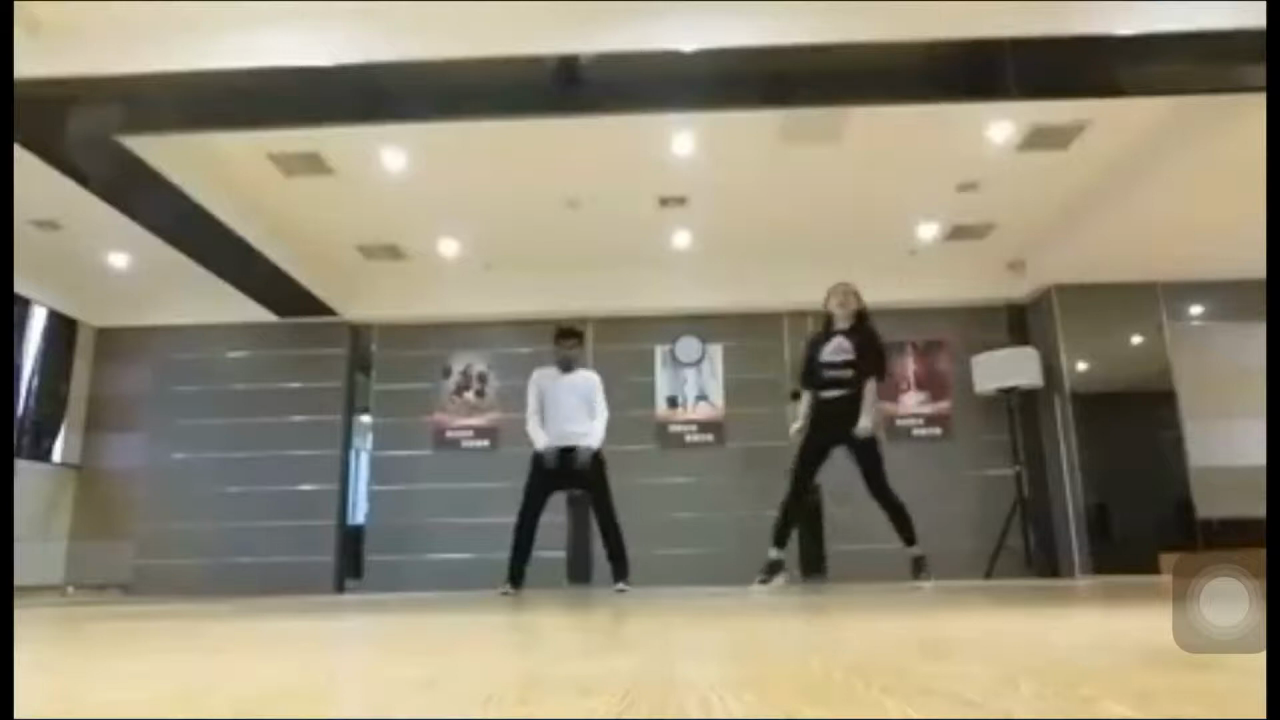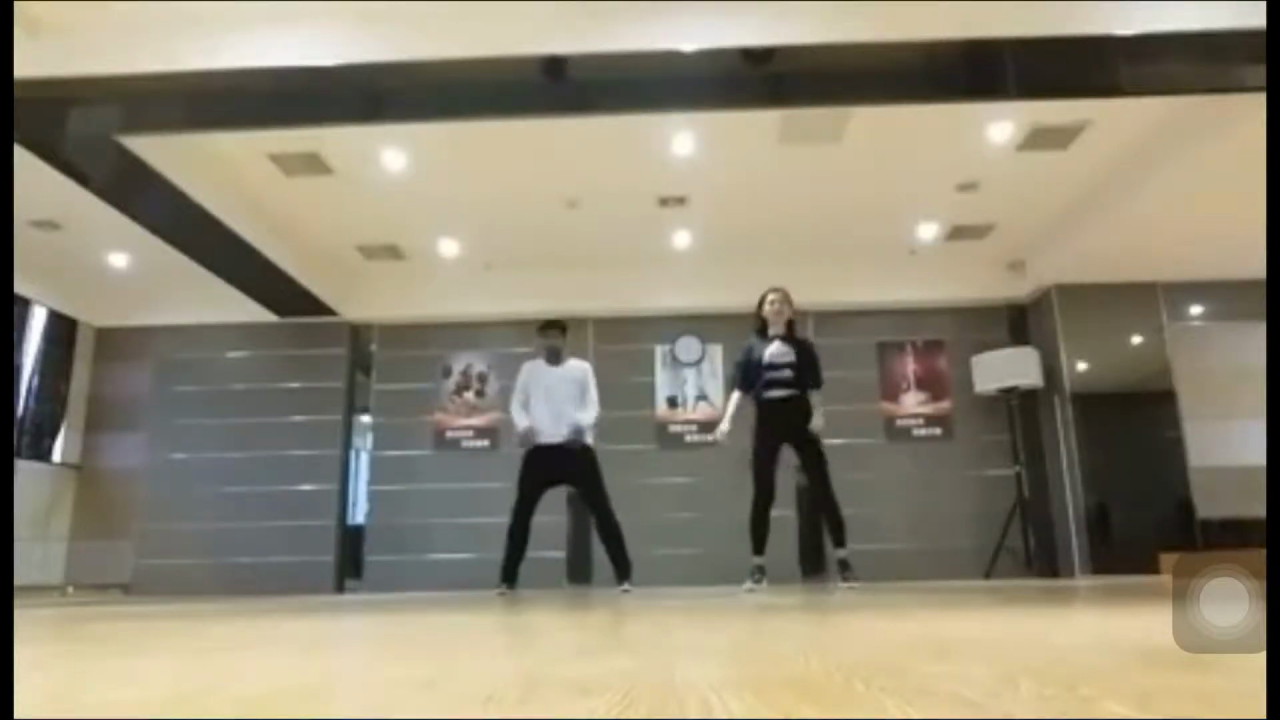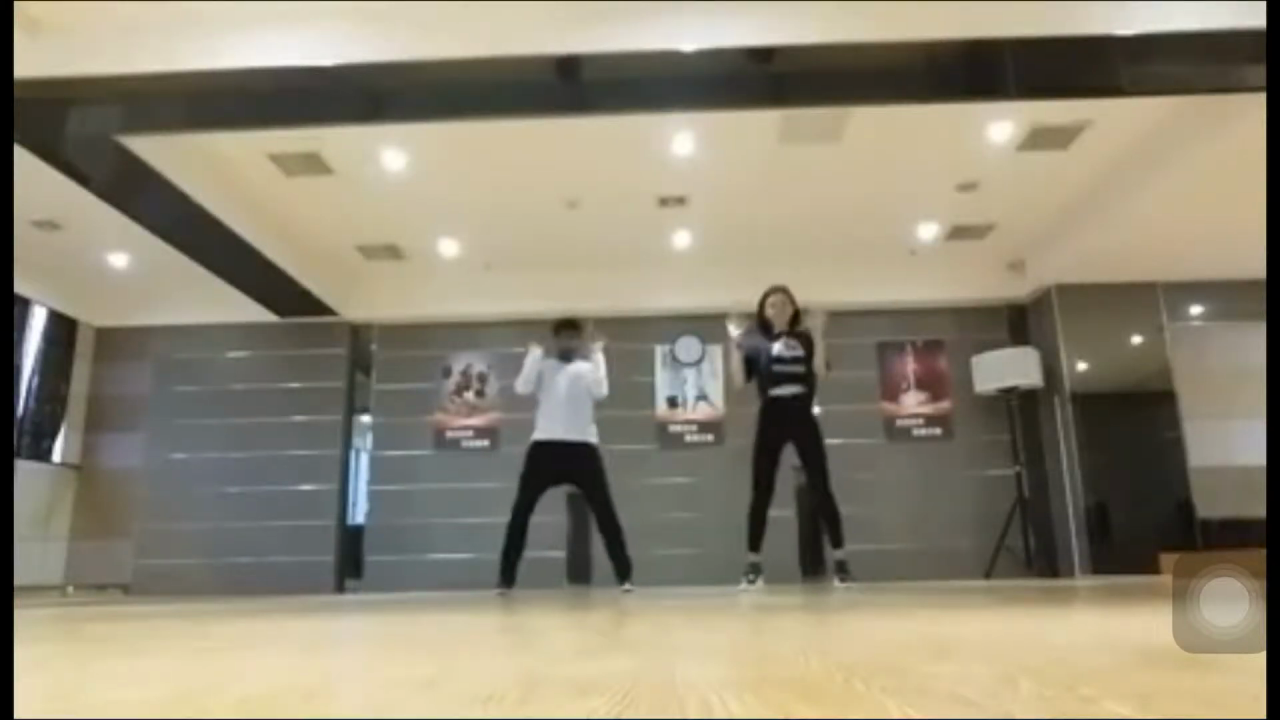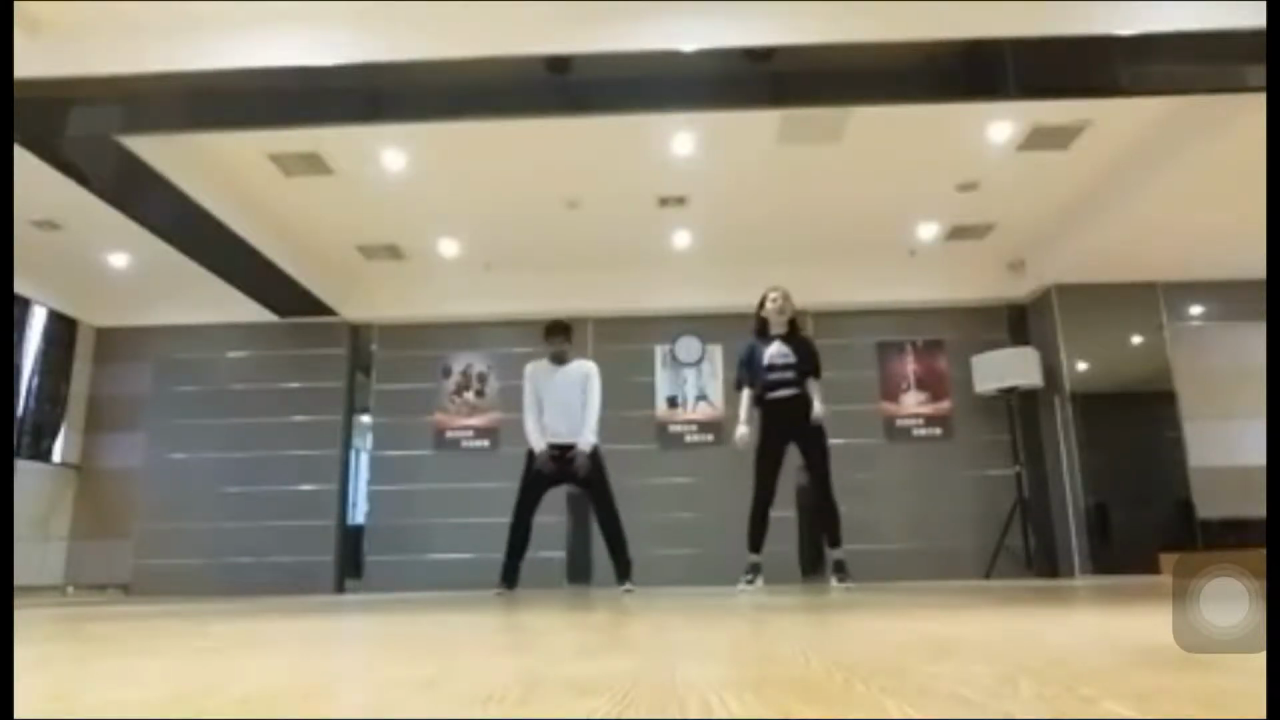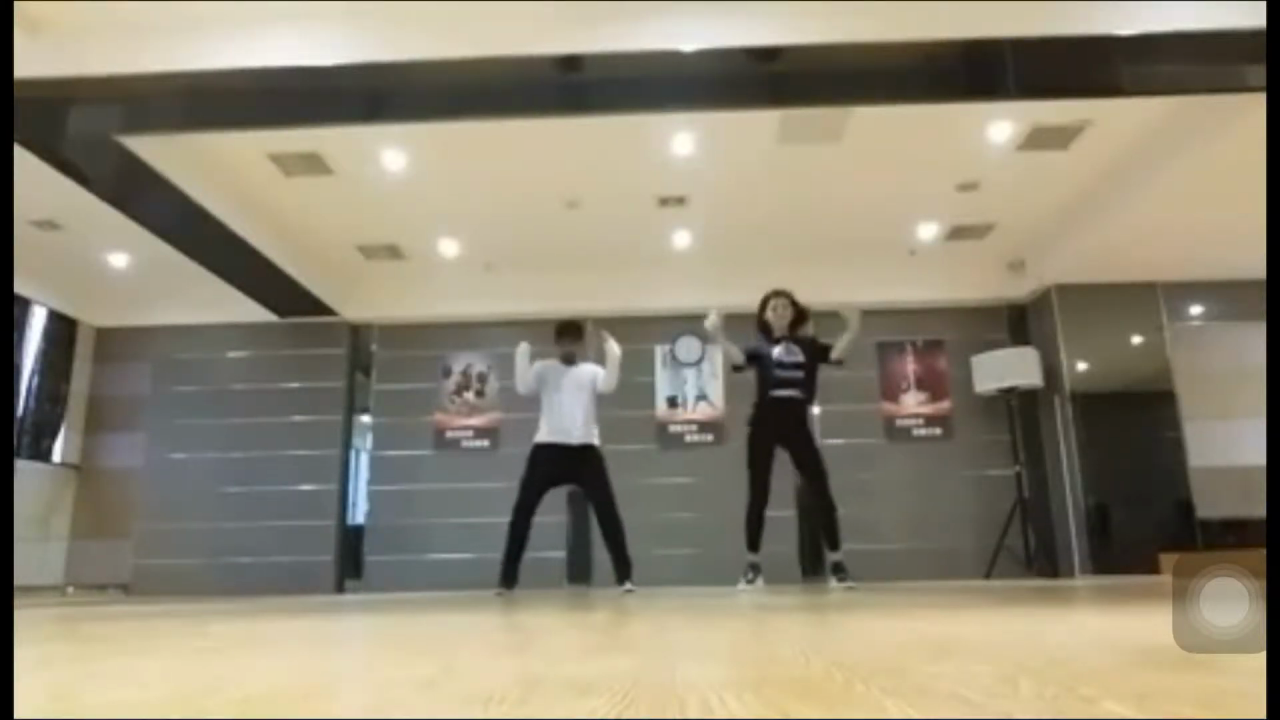
dt=1s
person 1, frame 1
left shoulder: (866, 336)
right shoulder: (819, 340)
left elbow: (871, 377)
right elbow: (807, 385)
left wrist: (868, 415)
right wrist: (802, 420)
left hip: (853, 417)
right hip: (822, 419)
left knee: (879, 488)
right knee: (798, 489)
left ankle: (916, 558)
right ankle: (775, 560)
person 1, frame 2
left shoulder: (803, 346)
right shoulder: (753, 347)
left elbow: (814, 387)
right elbow: (741, 386)
left wrist: (817, 415)
right wrist: (727, 418)
left hip: (800, 420)
right hip: (768, 422)
left knee: (821, 489)
right knee: (763, 495)
left ankle: (843, 561)
right ankle: (758, 567)
person 1, frame 3
left shoulder: (805, 338)
right shoulder: (755, 341)
left elbow: (820, 372)
right elbow: (740, 380)
left wrist: (818, 335)
right wrist: (735, 344)
left hip: (803, 418)
right hip: (771, 419)
left knee: (821, 489)
right knee: (761, 492)
left ankle: (840, 562)
right ankle: (753, 565)
person 1, frame 4
left shoulder: (803, 344)
right shoulder: (754, 348)
left elbow: (811, 380)
right elbow: (747, 388)
left wrist: (817, 401)
right wrist: (742, 422)
left hip: (805, 419)
right hip: (772, 422)
left knee: (821, 490)
right knee: (763, 495)
left ankle: (837, 562)
right ankle: (753, 565)
person 1, frame 5
left shoulder: (807, 345)
right shoulder: (761, 347)
left elbow: (834, 354)
right elbow: (738, 359)
left wrist: (852, 329)
right wrist: (717, 334)
left hip: (796, 424)
right hip: (765, 423)
left knee: (821, 491)
right knee: (758, 494)
left ankle: (836, 562)
right ankle: (753, 565)
person 2, frame 1
left shoulder: (591, 379)
right shoulder: (540, 377)
left elbow: (600, 415)
right elbow: (532, 417)
left wrist: (589, 445)
right wrist: (543, 445)
left hip: (584, 452)
right hip: (549, 453)
left knee: (605, 512)
right knee: (528, 513)
left ankle: (621, 575)
right ankle: (514, 578)
person 2, frame 2
left shoulder: (582, 368)
right shoulder: (529, 369)
left elbow: (591, 408)
right elbow: (517, 405)
left wrist: (582, 424)
right wrist: (523, 426)
left hip: (576, 449)
right hip: (540, 449)
left knee: (601, 510)
right knee: (521, 512)
left ankle: (623, 575)
right ankle: (508, 578)
person 2, frame 3
left shoulder: (588, 369)
right shoulder: (542, 367)
left elbow: (600, 393)
right elbow: (522, 389)
left wrist: (596, 355)
right wrist: (534, 354)
left hip: (581, 447)
right hip: (544, 447)
left knee: (605, 511)
right knee: (521, 510)
left ankle: (624, 575)
right ankle: (506, 577)
person 2, frame 4
left shoulder: (588, 369)
right shoulder: (533, 370)
left elbow: (592, 410)
right elbow: (530, 412)
left wrist: (585, 447)
right wrist: (539, 447)
left hip: (582, 450)
right hip: (545, 450)
left knee: (606, 510)
right knee: (523, 511)
left ankle: (624, 575)
right ankle: (508, 578)
person 2, frame 5
left shoulder: (592, 371)
right shoulder: (544, 368)
left elbow: (609, 385)
right elbow: (523, 388)
left wrist: (611, 350)
right wrist: (523, 352)
left hip: (584, 448)
right hip: (547, 449)
left knee: (607, 509)
right knee: (522, 510)
left ankle: (624, 575)
right ankle: (508, 578)
